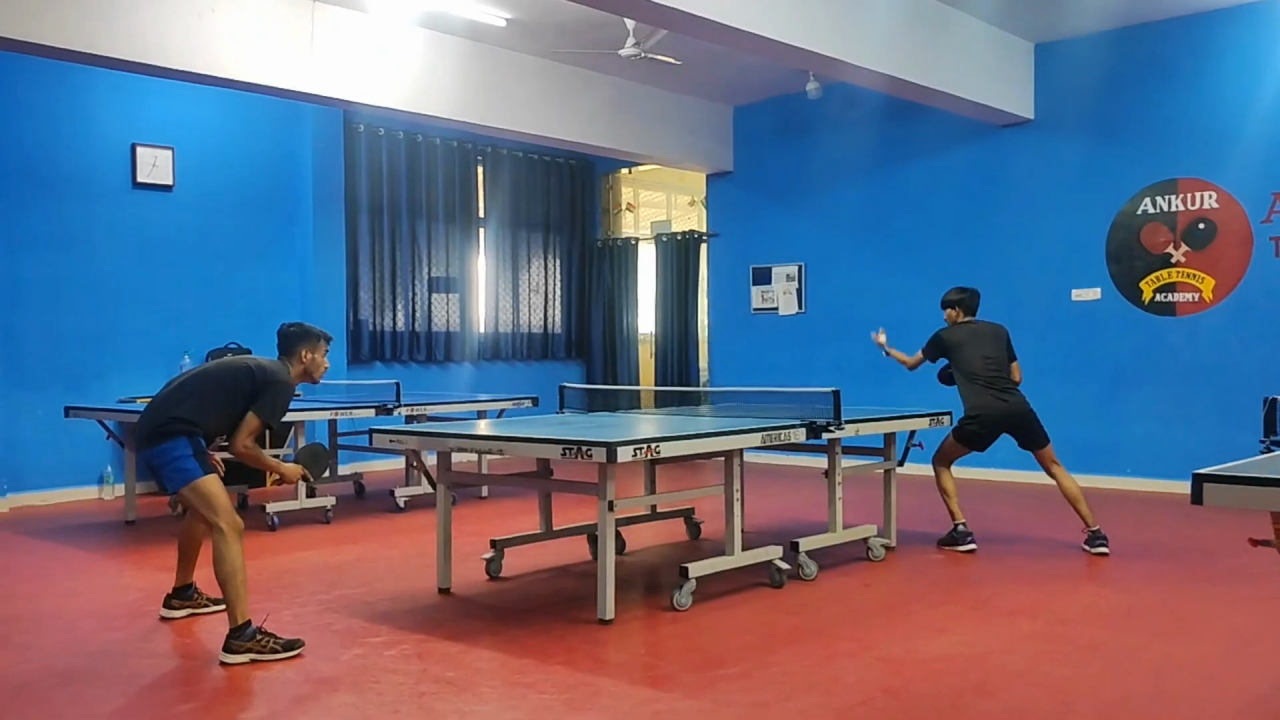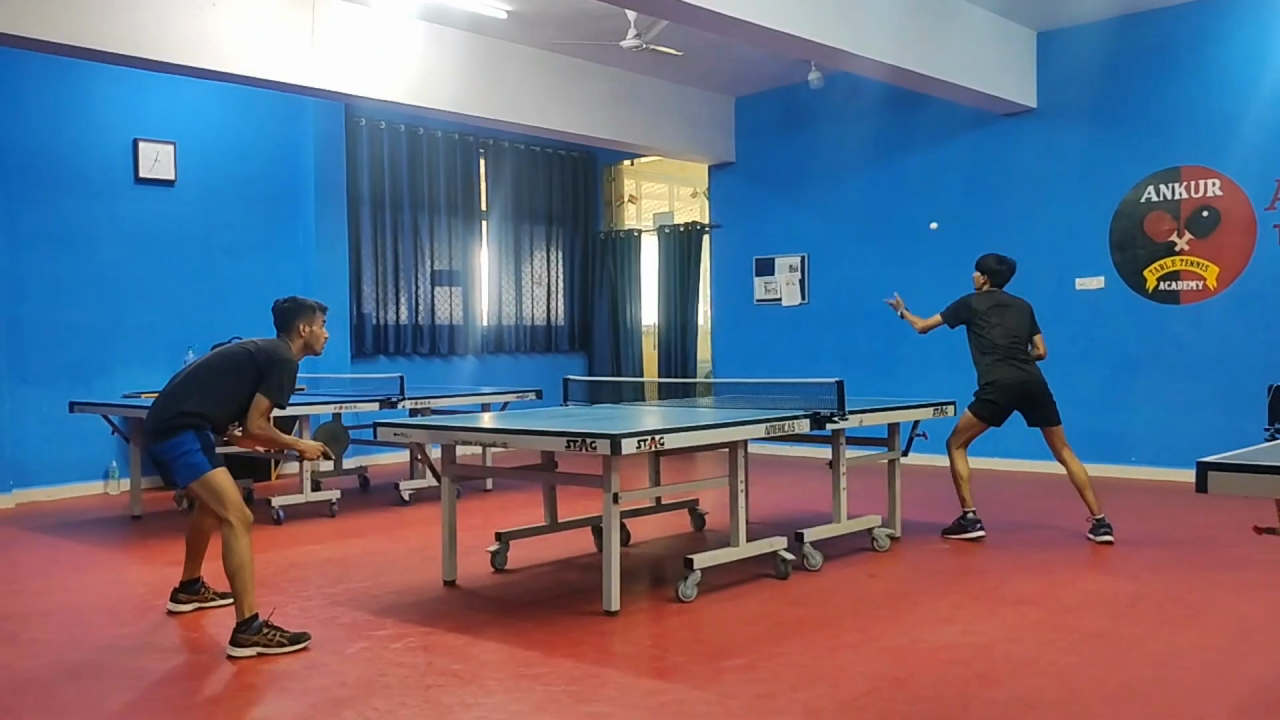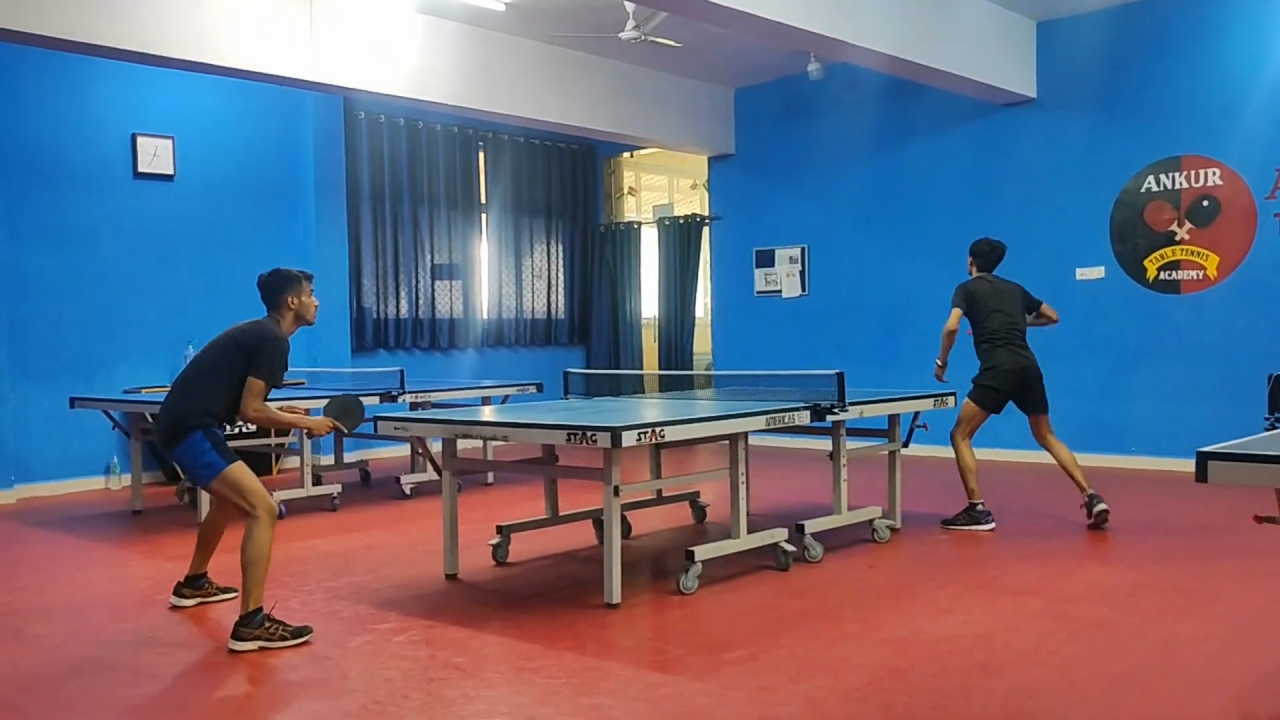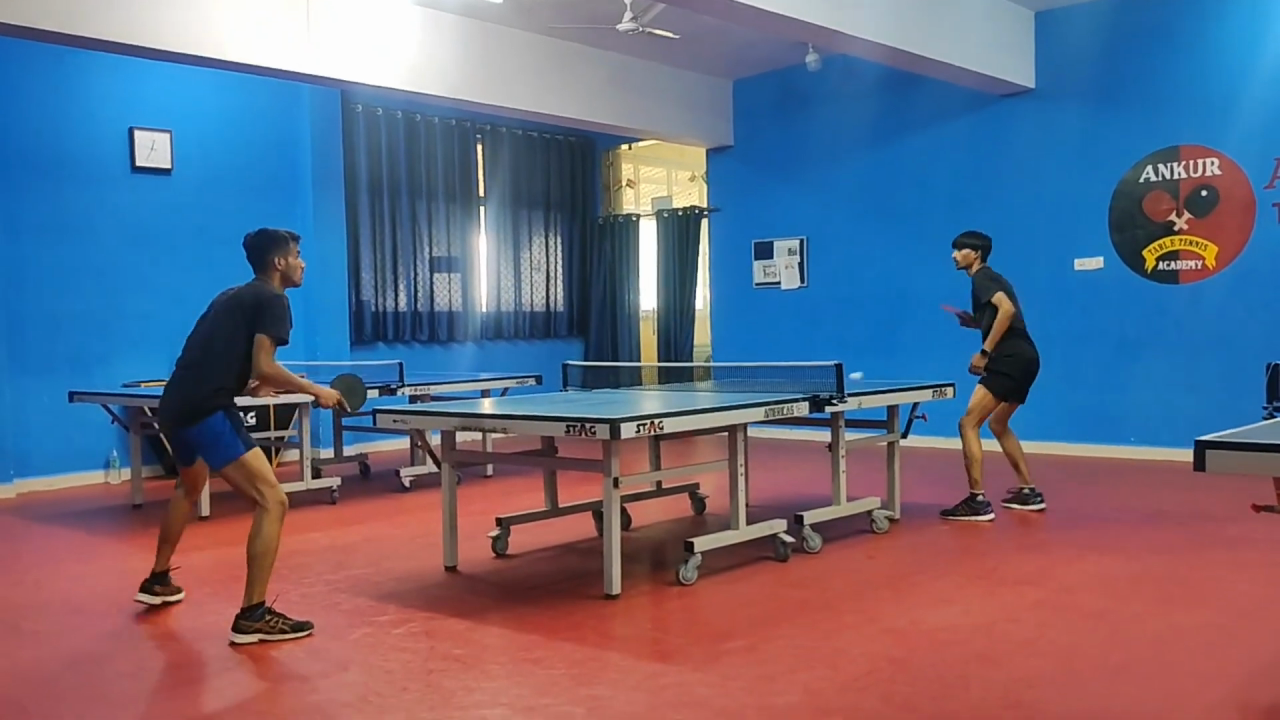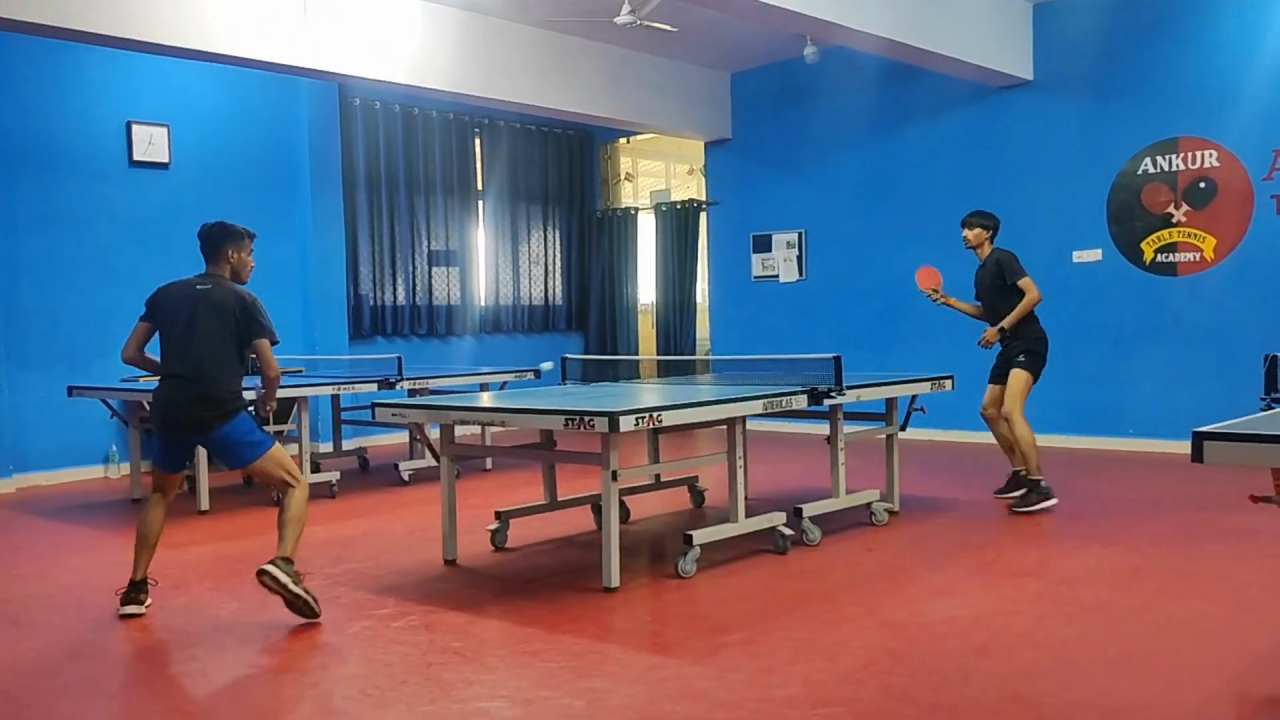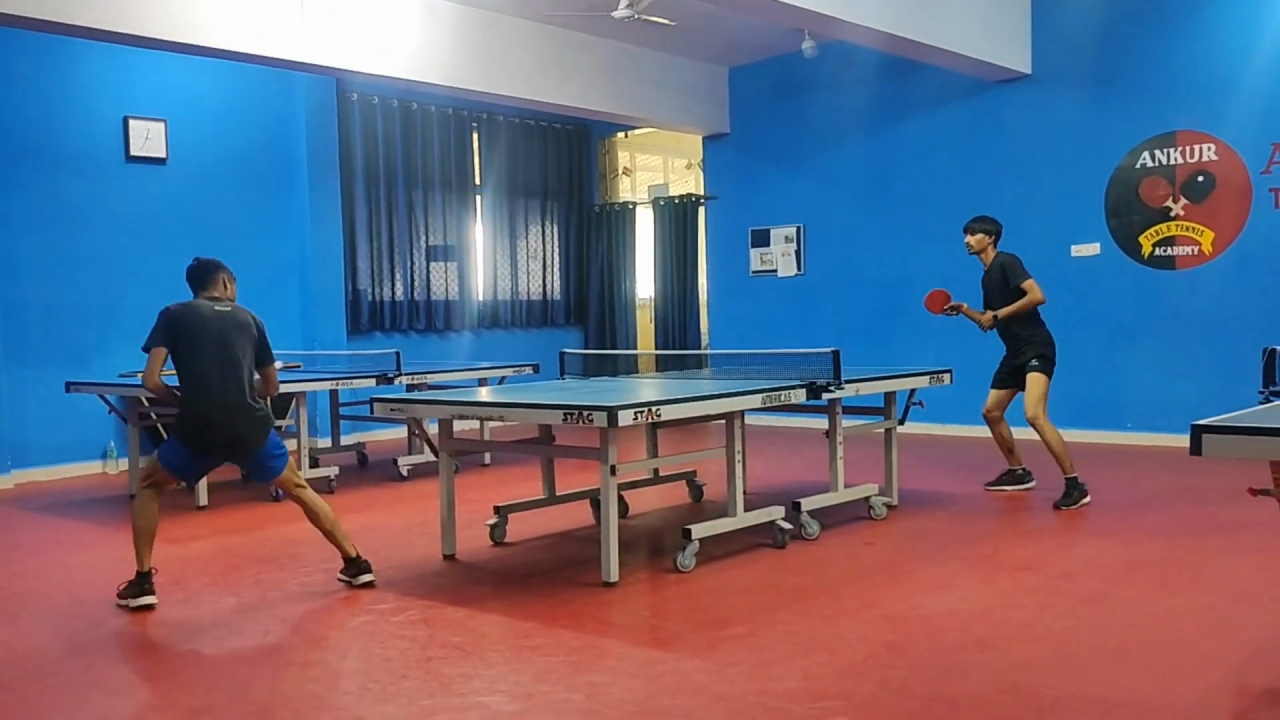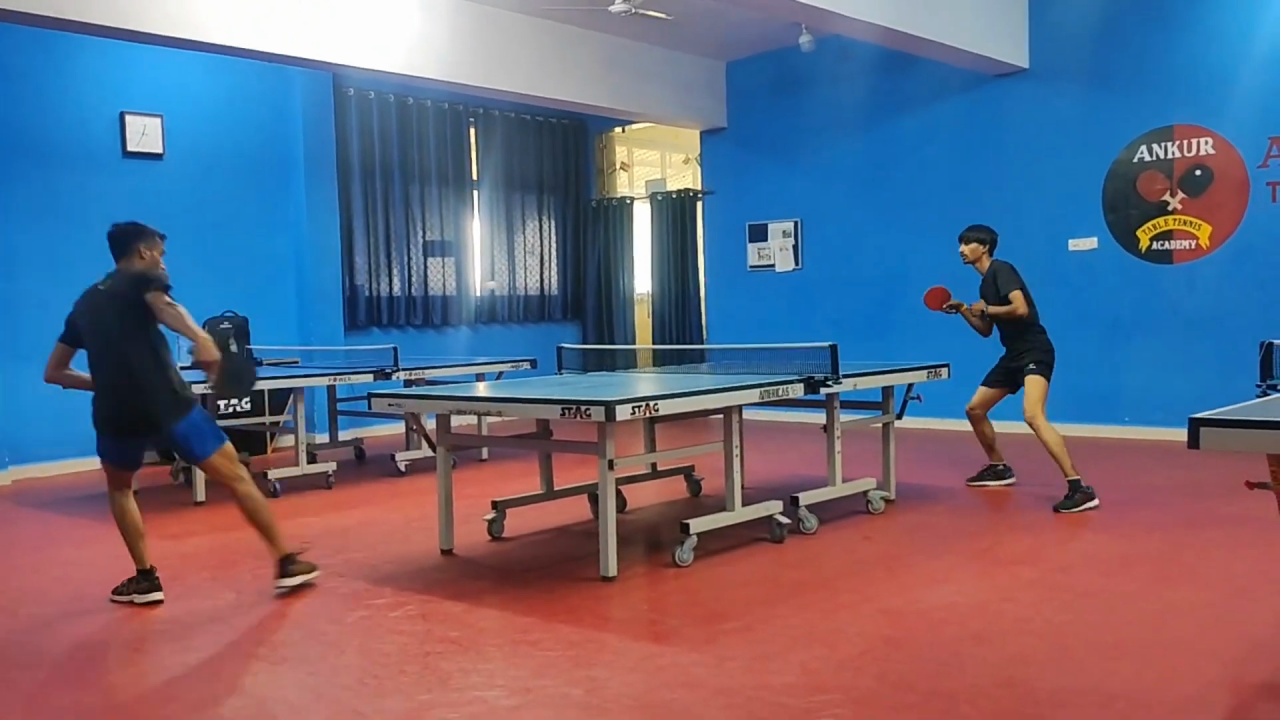
dt=0.3s
person 1, frame 1
left shoulder: (260, 370)
right shoulder: (280, 382)
right elbow: (240, 445)
left wrist: (202, 454)
right wrist: (280, 469)
left hip: (156, 430)
right hip: (170, 437)
left knee: (204, 508)
right knee: (228, 524)
left ankle: (182, 594)
right ankle: (241, 637)
person 1, frame 2
left shoulder: (262, 351)
right shoulder: (283, 360)
right elbow: (255, 426)
left wrist: (234, 435)
right wrist: (300, 446)
left hip: (165, 426)
right hip: (180, 431)
left knee: (211, 502)
right knee: (237, 518)
left ankle: (189, 588)
right ankle: (248, 629)
person 1, frame 3
left shoulder: (253, 332)
right shoulder: (273, 340)
right elbow: (250, 410)
left wrist: (282, 412)
right wrist: (306, 423)
left hip: (178, 424)
right hip: (191, 430)
left knee: (229, 499)
right knee: (262, 510)
left ankle: (194, 583)
right ankle: (251, 623)
person 1, frame 4
left shoulder: (232, 297)
right shoulder: (273, 300)
right elbow: (264, 367)
left wrist: (250, 387)
right wrist: (316, 391)
left hip: (175, 406)
right hip: (206, 411)
left knee: (189, 487)
right knee: (272, 502)
left ankle: (158, 580)
right ankle: (252, 614)
person 1, frame 5
left shoulder: (165, 294)
right shoulder: (243, 301)
left elbow: (129, 353)
right elbow: (270, 370)
right wrist: (269, 397)
left hip: (170, 411)
right hip: (221, 412)
left knee: (162, 493)
right knee: (294, 484)
left ankle: (135, 589)
right ankle: (282, 564)
person 1, frame 6
left shoulder: (172, 315)
right shoulder: (249, 319)
left elbow: (151, 381)
right elbow: (272, 388)
left hip: (197, 428)
right hip: (253, 427)
left knee: (149, 487)
right knee: (298, 489)
left ankle: (142, 581)
right ankle: (355, 563)
person 1, frame 7
left shoulder: (86, 303)
right shoulder: (145, 278)
left elbow: (53, 372)
right elbow: (166, 308)
right wrist: (205, 343)
left hip: (114, 413)
right hip: (168, 403)
left knee: (118, 488)
right knee: (236, 480)
left ankle: (146, 577)
right ankle: (285, 561)
person 2, frame 1
left shoulder: (946, 336)
right shoulder: (999, 331)
left elbow: (912, 364)
left wrist: (887, 349)
left hip: (983, 414)
right hip: (1018, 408)
left knee: (941, 463)
right knee: (1054, 467)
left ankle: (961, 531)
right ankle: (1094, 533)
person 2, frame 2
left shoulder: (970, 303)
right shoulder: (1023, 306)
left elbow: (922, 327)
right elbow: (1041, 352)
left wrist: (902, 310)
left hip: (999, 385)
right hip: (1033, 382)
left knee: (956, 445)
right knee: (1063, 451)
left ankle: (969, 518)
right ankle: (1099, 521)
person 2, frame 3
left shoulder: (967, 288)
right shoulder: (1014, 288)
left elbow: (951, 327)
right elbow: (1052, 317)
left wrist: (941, 361)
left hip: (998, 370)
right hip: (1028, 367)
left knee: (960, 435)
right knee: (1046, 436)
left ankle: (978, 511)
right ankle: (1092, 498)
person 2, frame 4
left shoulder: (981, 278)
right shoulder: (994, 280)
left elbow: (1007, 310)
left wrist: (984, 351)
right wrist: (972, 322)
left hip: (1011, 358)
right hip: (1025, 358)
left knee: (968, 424)
right knee: (998, 424)
left ankle: (977, 501)
right ankle: (1029, 491)
person 2, frame 5
left shoulder: (1003, 258)
right shoulder: (981, 269)
left elbow: (1033, 295)
right elbow: (984, 311)
left wrist: (1001, 327)
right wrist: (946, 299)
left hip: (1028, 343)
right hip: (1011, 347)
left knee: (1010, 412)
right knee: (990, 411)
left ankle: (1040, 487)
right ankle: (1022, 474)
person 2, frame 6
left shoulder: (1007, 262)
right shoulder: (987, 277)
left elbow: (1038, 296)
right elbow: (990, 321)
left wrist: (998, 315)
right wrist: (963, 310)
left hip: (1037, 348)
right hip: (1015, 352)
left knee: (1035, 415)
right knee: (991, 412)
left ankle: (1074, 484)
right ankle: (1018, 471)
person 2, frame 7
left shoulder: (1002, 270)
right shoulder: (987, 281)
left elbow: (1022, 309)
right elbow: (985, 329)
left wrist: (981, 311)
right wrist: (964, 310)
left hip: (1035, 352)
right hip: (1014, 356)
left knee: (1034, 417)
right knee: (975, 409)
left ankle: (1079, 487)
right ankle: (999, 468)
